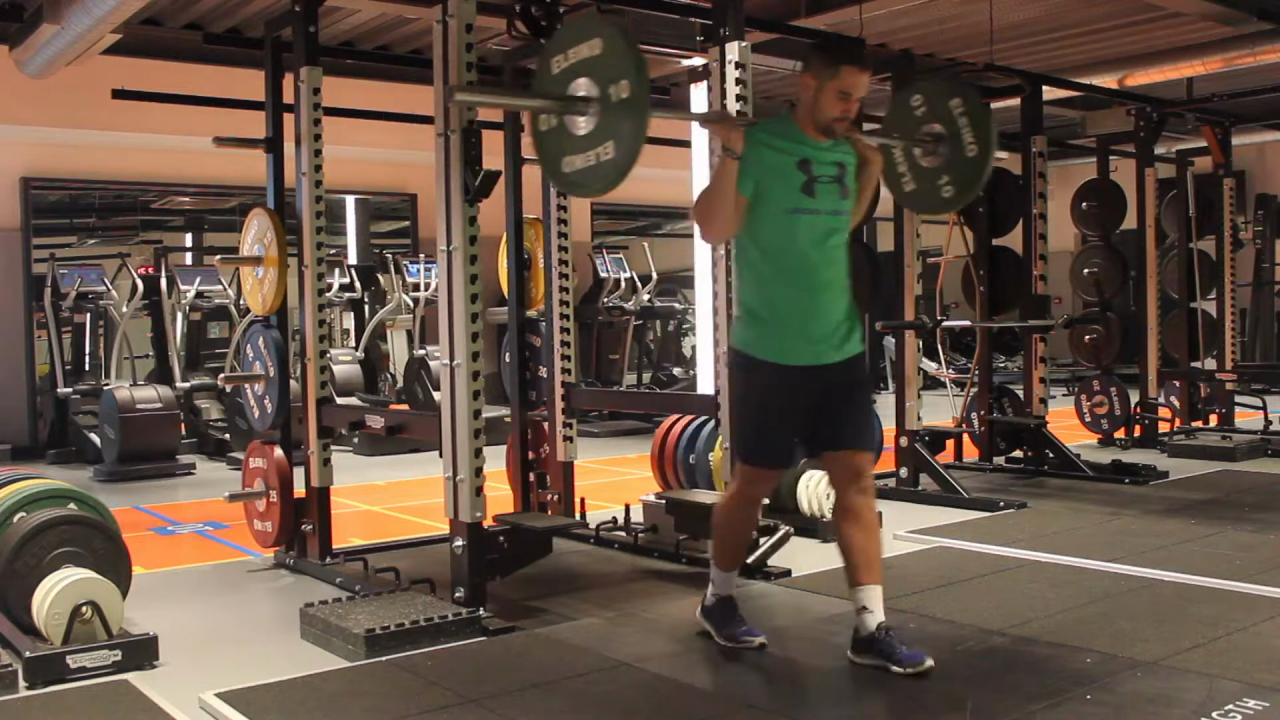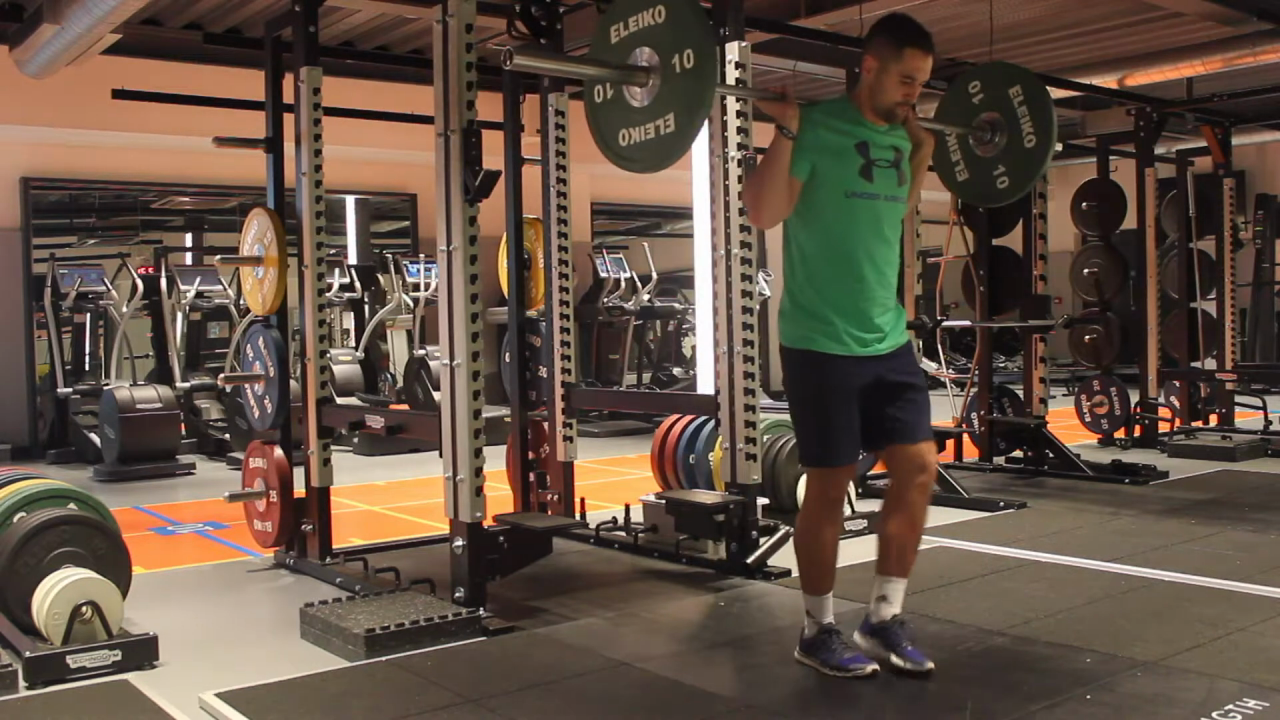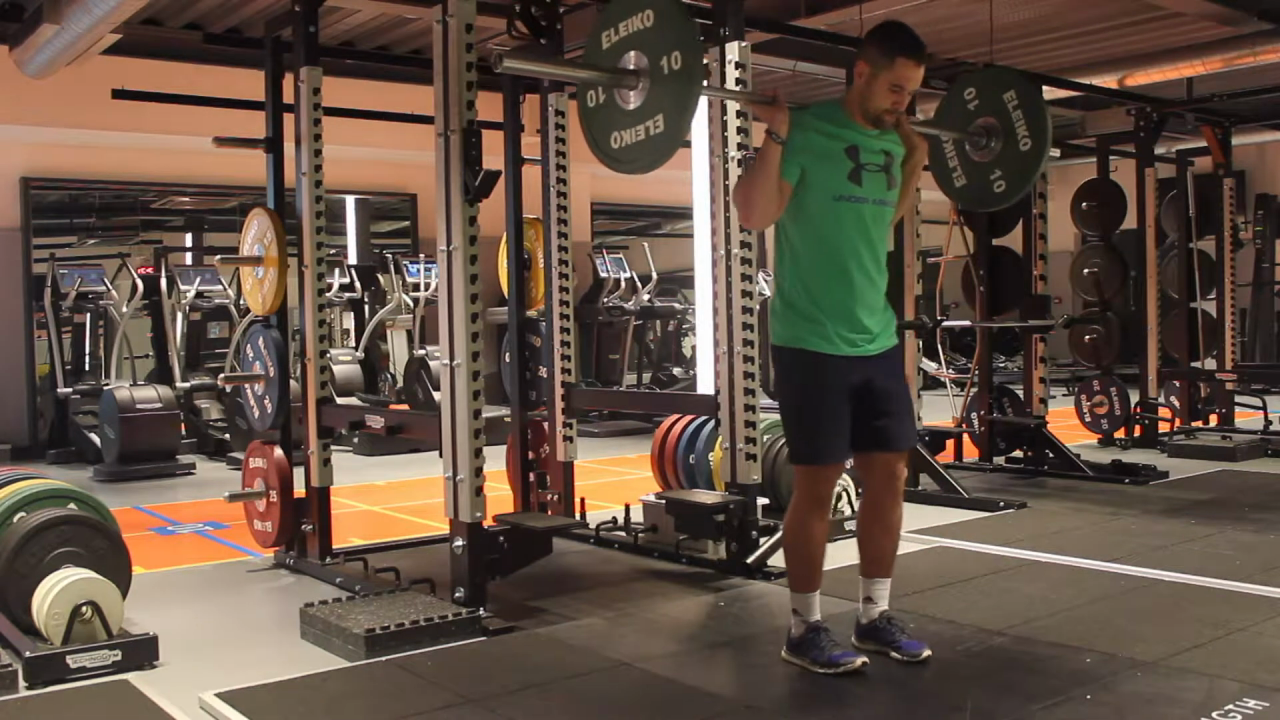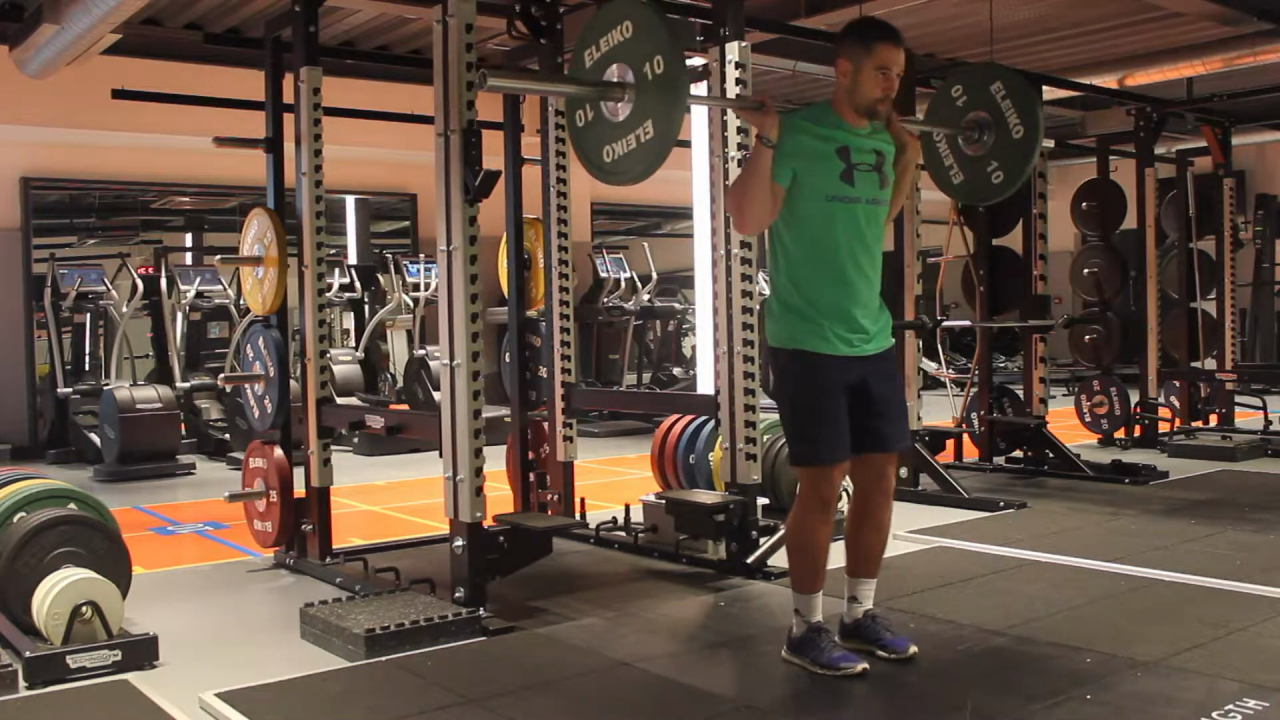
dt=0.7s
person 1, frame 1
left shoulder: (842, 153)
right shoulder: (761, 145)
right elbow: (713, 229)
left wrist: (870, 167)
right wrist: (730, 150)
left hip: (838, 349)
right hip: (768, 353)
left knee: (857, 481)
right knee: (754, 483)
left ankle: (871, 627)
right ankle: (719, 599)
person 1, frame 2
left shoulder: (896, 137)
right shoulder: (817, 127)
right elbow: (763, 211)
left wrist: (922, 152)
right wrist: (786, 129)
left hip: (889, 339)
right hip: (822, 344)
left knee: (918, 470)
right knee: (830, 486)
left ankle: (883, 619)
right ankle: (818, 630)
person 1, frame 3
left shoulder: (890, 141)
right shoulder: (807, 130)
right elbow: (755, 214)
left wrist: (916, 157)
right wrist: (775, 132)
left hip: (877, 341)
right hip: (812, 343)
left knee: (889, 478)
right knee: (817, 484)
left ankle: (875, 616)
right ankle: (804, 628)
person 1, frame 4
left shoulder: (881, 141)
right shoulder: (797, 133)
right elbow: (748, 219)
left wrist: (909, 155)
right wrist: (765, 137)
left hip: (873, 340)
right hip: (809, 343)
left knee: (879, 478)
right knee: (823, 484)
left ankle: (859, 615)
right ankle: (806, 629)
